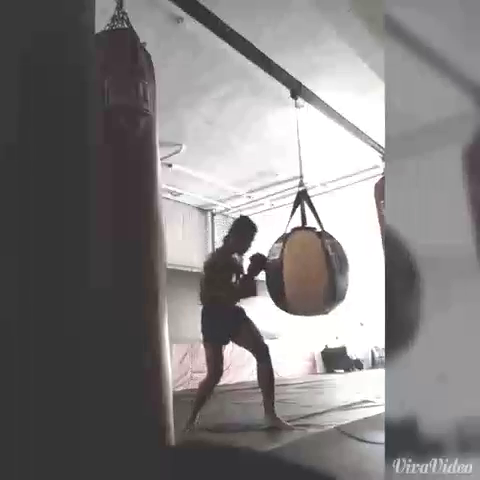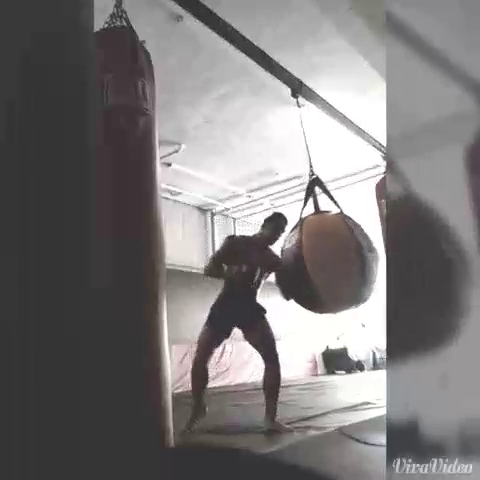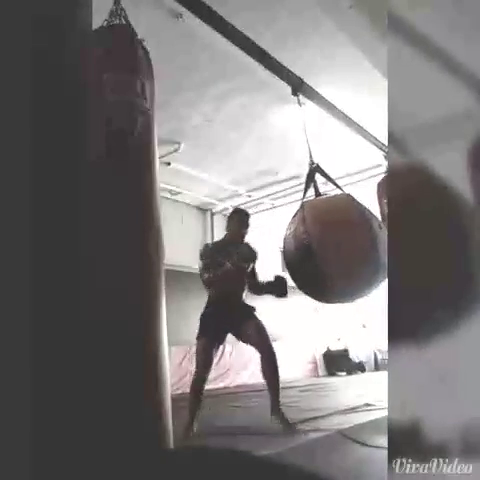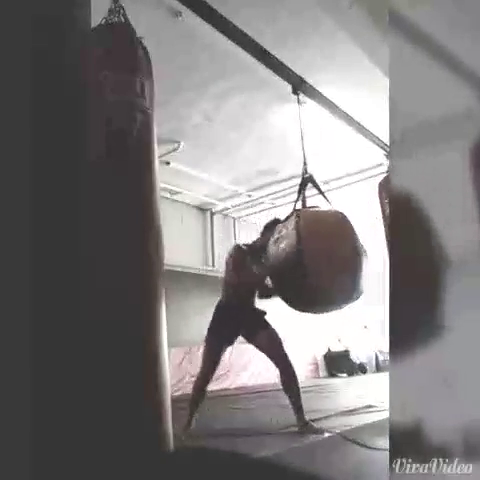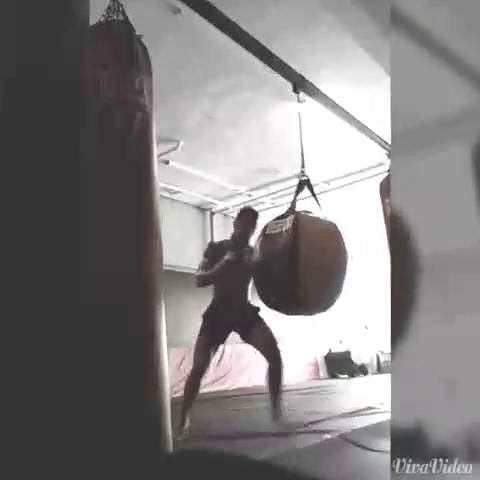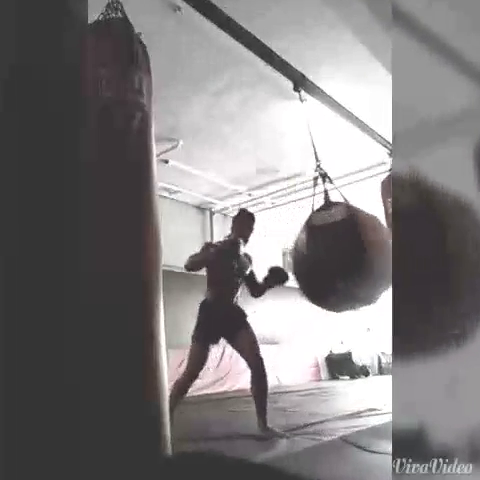
dt=0.5s
person 1, frame 1
left shoulder: (236, 257)
right shoulder: (215, 261)
right elbow: (205, 298)
left wrist: (253, 272)
right wrist: (236, 292)
left hip: (232, 313)
right hip: (213, 316)
left knee: (263, 352)
right knee: (214, 374)
left ankle: (270, 415)
right ankle: (193, 417)
person 1, frame 2
left shoulder: (274, 260)
right shoulder: (235, 242)
right elbow: (208, 269)
right wrist: (231, 272)
left hip: (250, 308)
right hip: (225, 305)
left knee: (272, 358)
right knee: (200, 359)
left ankle: (270, 419)
right ankle: (198, 409)
person 1, frame 3
left shoulder: (249, 253)
right shoulder: (210, 250)
left elbow: (254, 287)
right elbow: (207, 281)
left wrist: (271, 286)
right wrist: (231, 267)
left hip: (239, 308)
right hip: (214, 310)
left knee: (267, 350)
right knee: (201, 371)
left ankle: (276, 408)
right ankle: (190, 424)
person 1, frame 4
left shoulder: (266, 260)
right shoulder: (239, 251)
right elbow: (231, 280)
right wrist: (258, 275)
left hip: (250, 314)
right hip: (226, 313)
left knee: (284, 362)
right knee: (206, 372)
left ankle: (301, 420)
right ankle: (189, 420)
person 1, frame 5
left shoulder: (254, 254)
right shoulder: (216, 249)
right elbow: (200, 279)
right wrist: (222, 266)
left hip: (244, 310)
right hip: (218, 310)
left knee: (274, 355)
right knee: (198, 368)
left ankle: (276, 413)
right ankle: (182, 421)
person 1, frame 6
left shoulder: (246, 259)
right shoulder: (214, 248)
left elbow: (255, 291)
right elbow: (189, 265)
left wrist: (269, 282)
right wrist: (217, 252)
left hip: (233, 313)
right hip: (210, 312)
left knee: (257, 363)
right knee: (192, 371)
left ankle: (262, 424)
